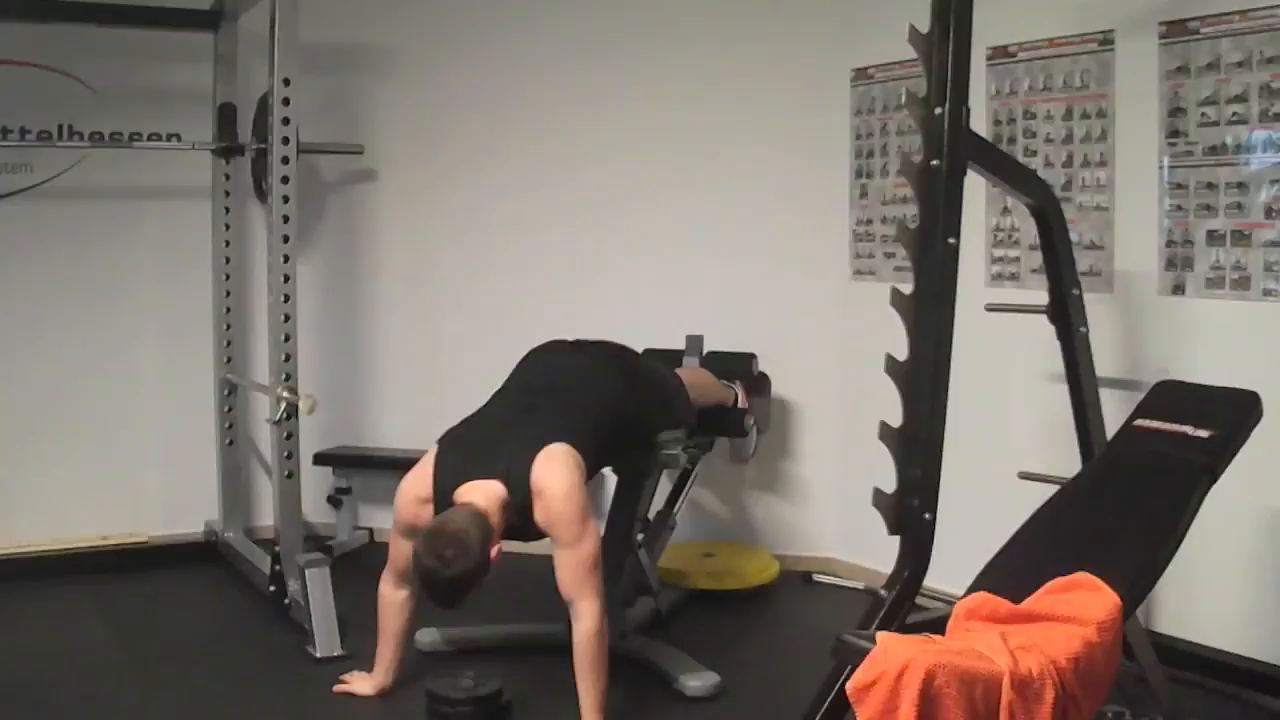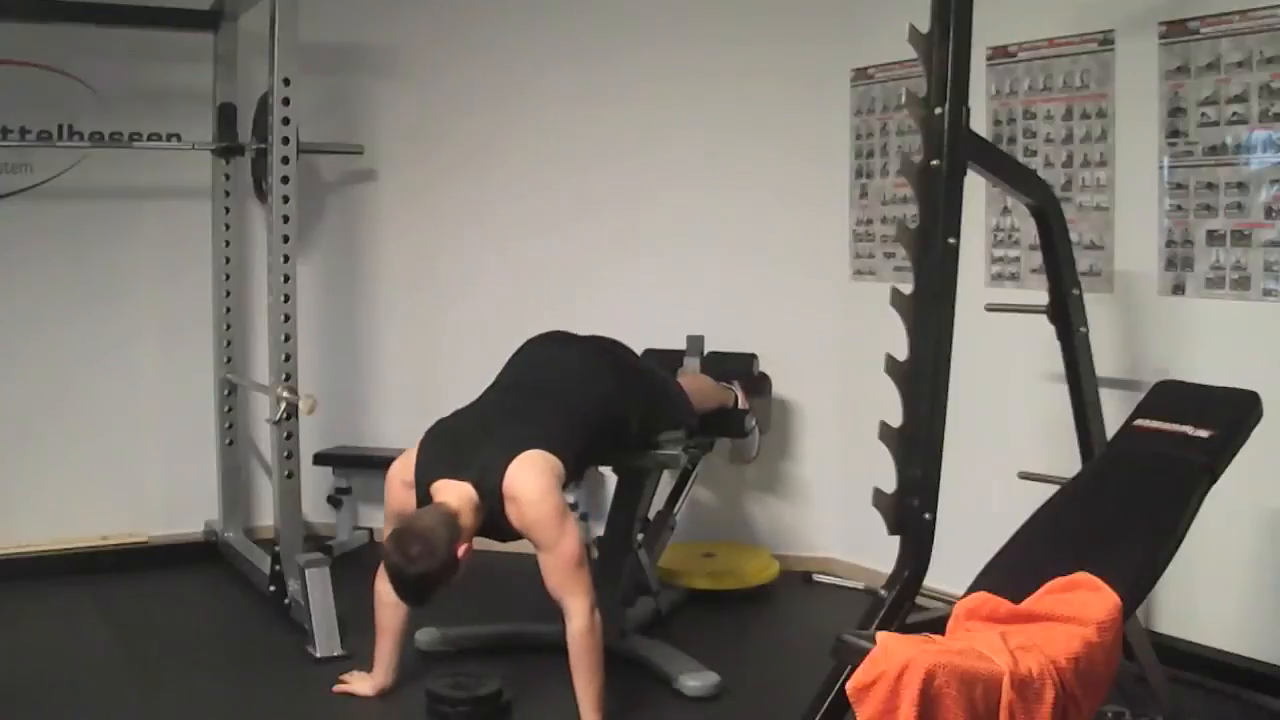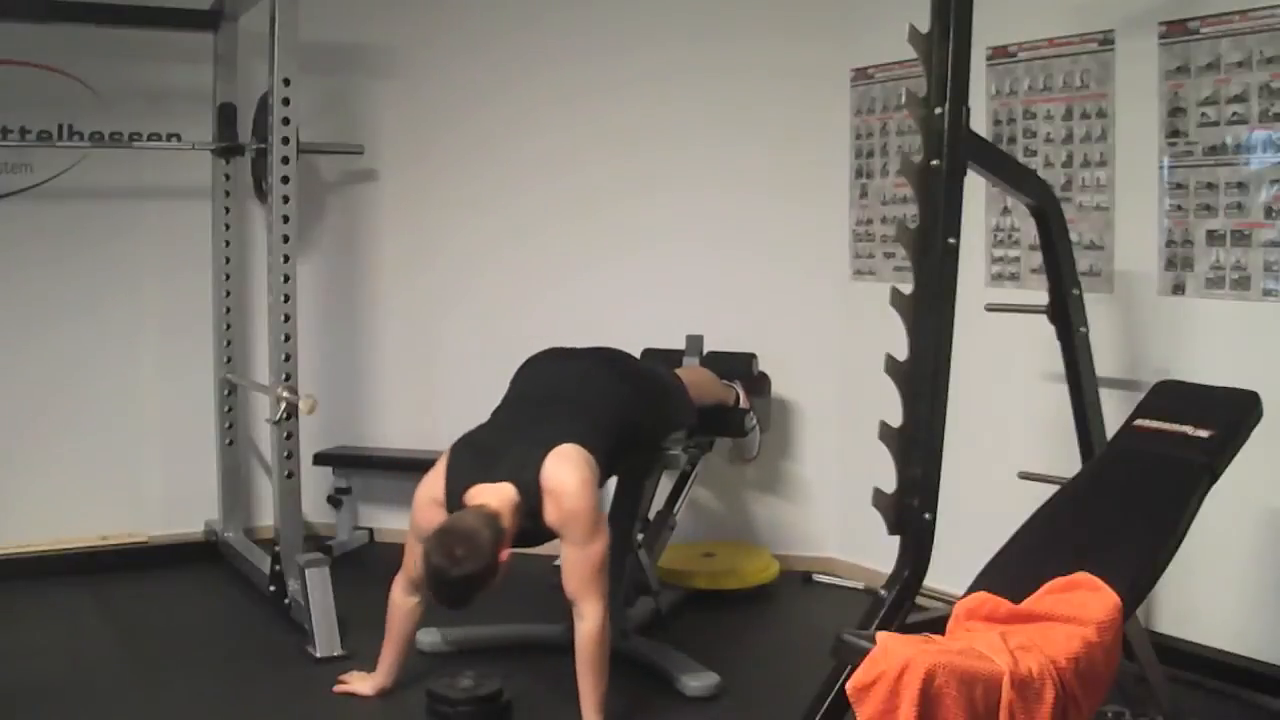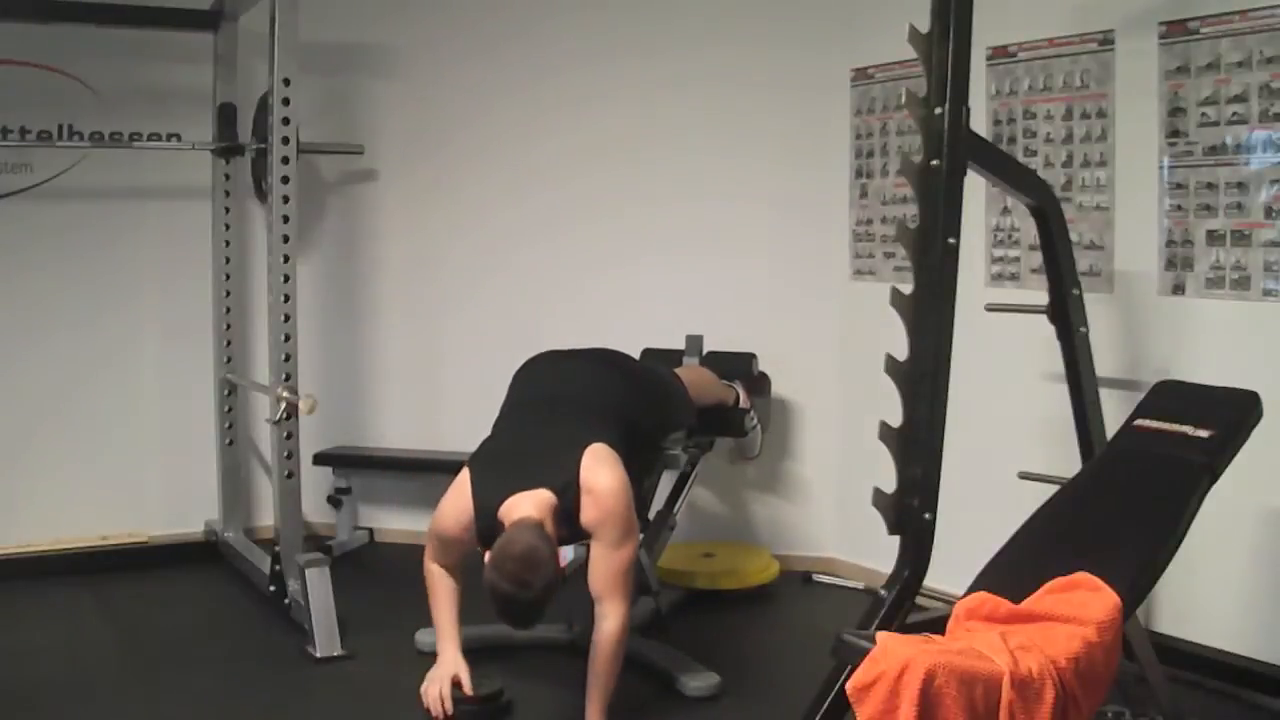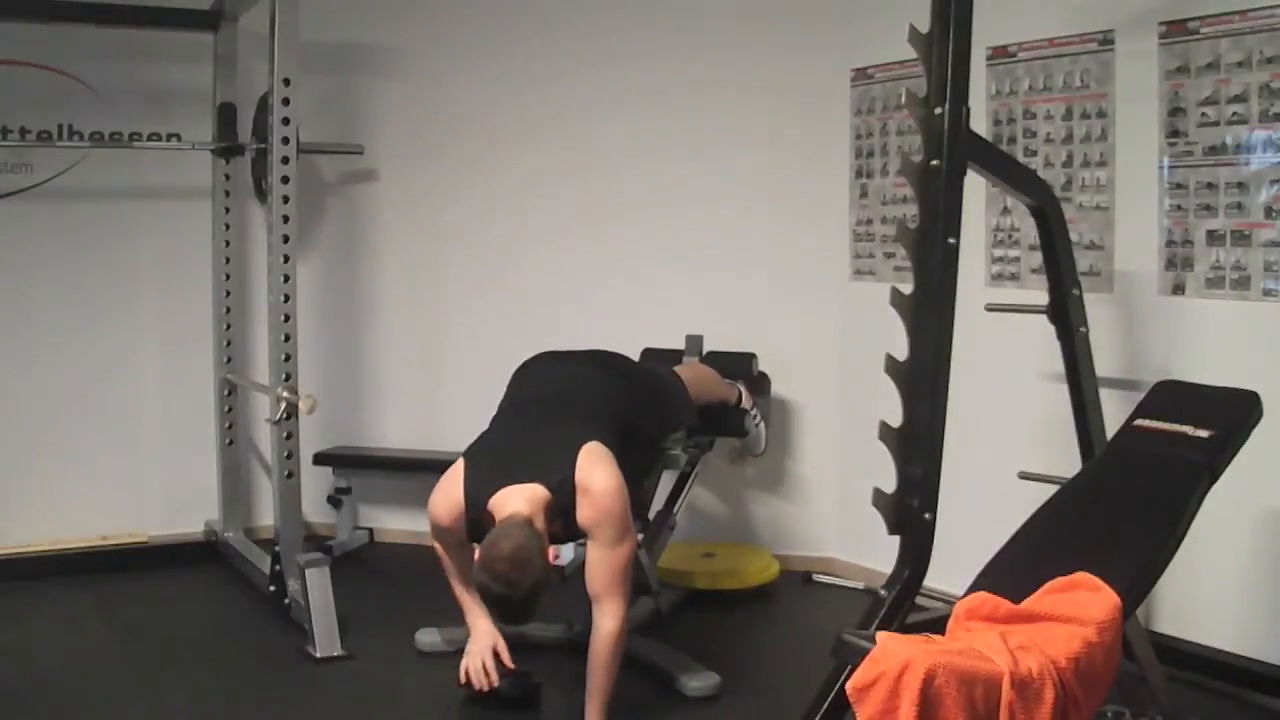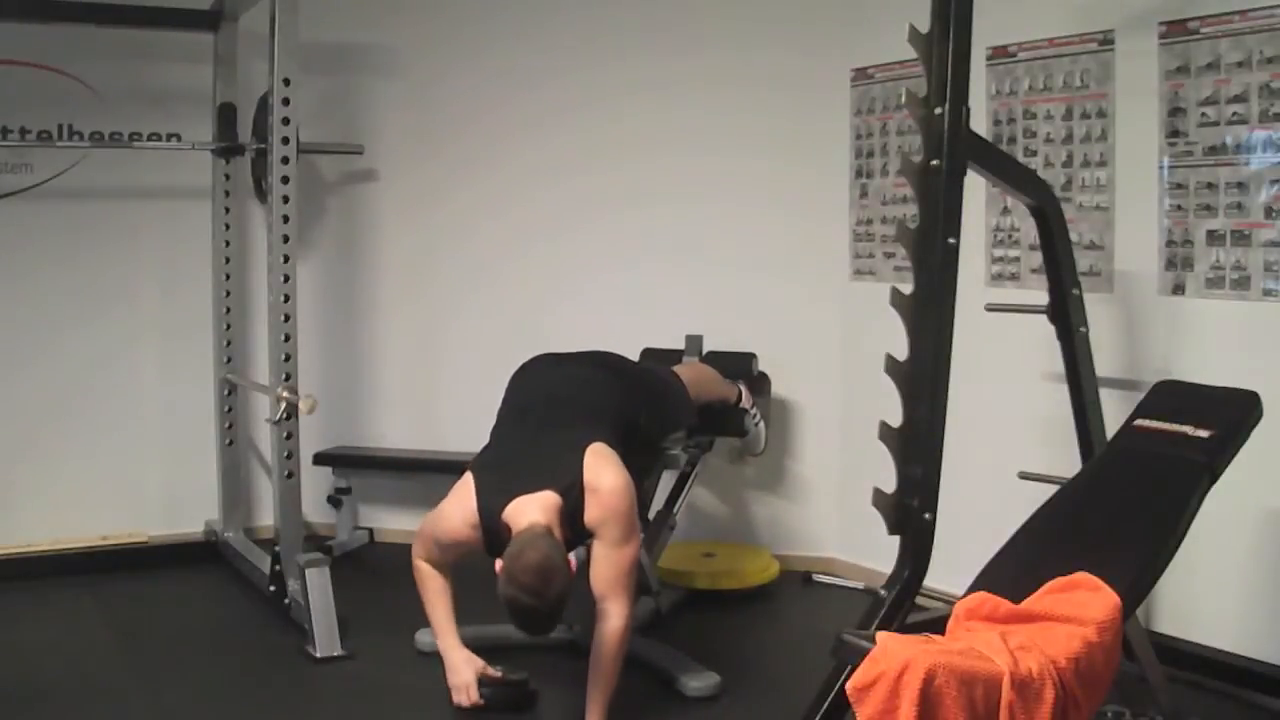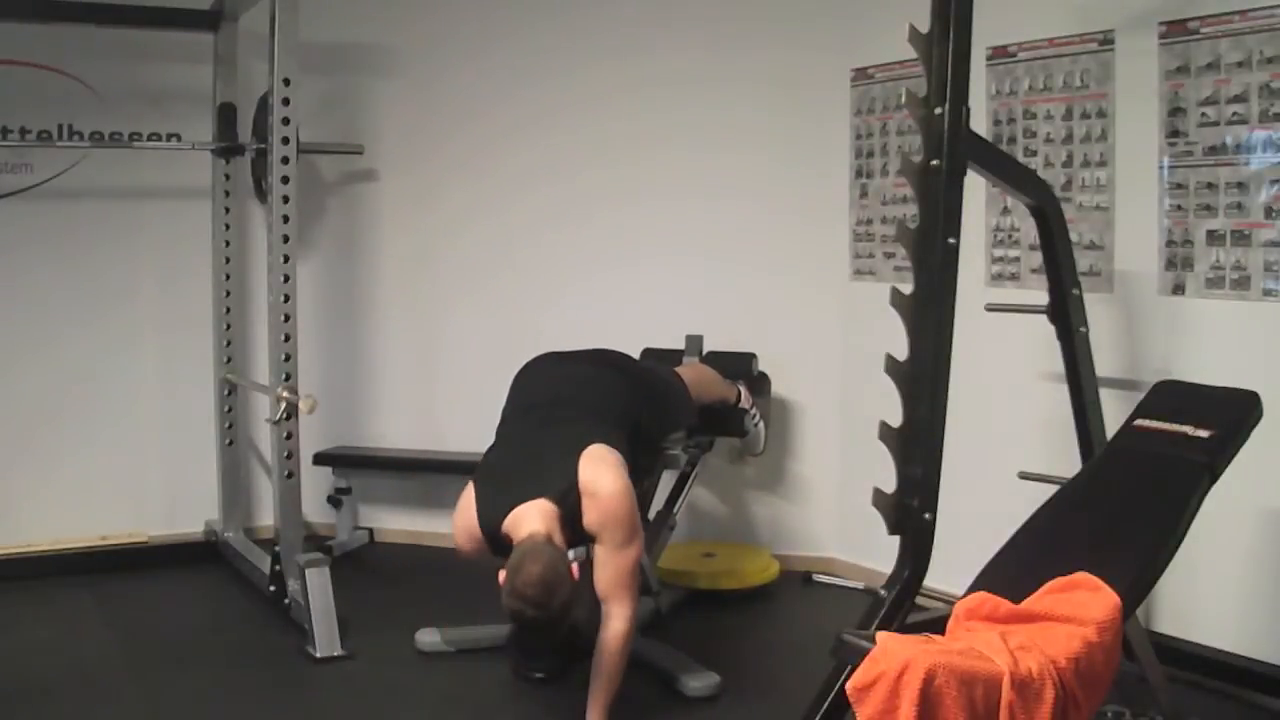
dt=0.4s
person 1, frame 1
left shoulder: (552, 488)
right shoulder: (418, 492)
left elbow: (587, 611)
right elbow: (396, 582)
right wrist: (380, 677)
left hip: (613, 378)
right hip: (543, 367)
left knee: (679, 393)
left ankle: (732, 396)
person 1, frame 2
left shoulder: (527, 494)
right shoulder: (405, 479)
left elbow: (580, 609)
right elbow: (389, 577)
right wrist: (380, 676)
left hip: (606, 378)
right hip: (537, 359)
left knee: (679, 401)
left ankle: (733, 400)
person 1, frame 3
left shoulder: (566, 490)
right shoulder: (435, 498)
left elbow: (590, 613)
right elbow: (409, 586)
right wrist: (382, 676)
left hip: (619, 383)
right hip: (543, 373)
left knee: (679, 389)
left ankle: (735, 398)
person 1, frame 4
left shoulder: (601, 490)
right shoulder: (457, 512)
left elbow: (612, 612)
right elbow: (439, 564)
right wrist: (448, 652)
left hip: (620, 385)
right hip: (540, 376)
left knee: (678, 385)
left ankle: (736, 398)
person 1, frame 5
left shoulder: (597, 490)
right shoulder: (450, 502)
left elbow: (609, 613)
right elbow: (447, 546)
right wrist: (481, 625)
left hip: (618, 385)
right hip: (537, 376)
left knee: (679, 386)
left ankle: (737, 397)
person 1, frame 6
left shoulder: (606, 490)
right shoulder: (462, 517)
left elbow: (614, 614)
right elbow: (425, 558)
right wrist: (453, 652)
left hip: (618, 386)
right hip: (536, 379)
left knee: (678, 385)
left ankle: (737, 397)
person 1, frame 7
left shoulder: (603, 493)
right shoulder: (471, 527)
left elbow: (619, 614)
left hip: (619, 383)
right hip: (539, 378)
left knee: (679, 384)
left ankle: (737, 397)
